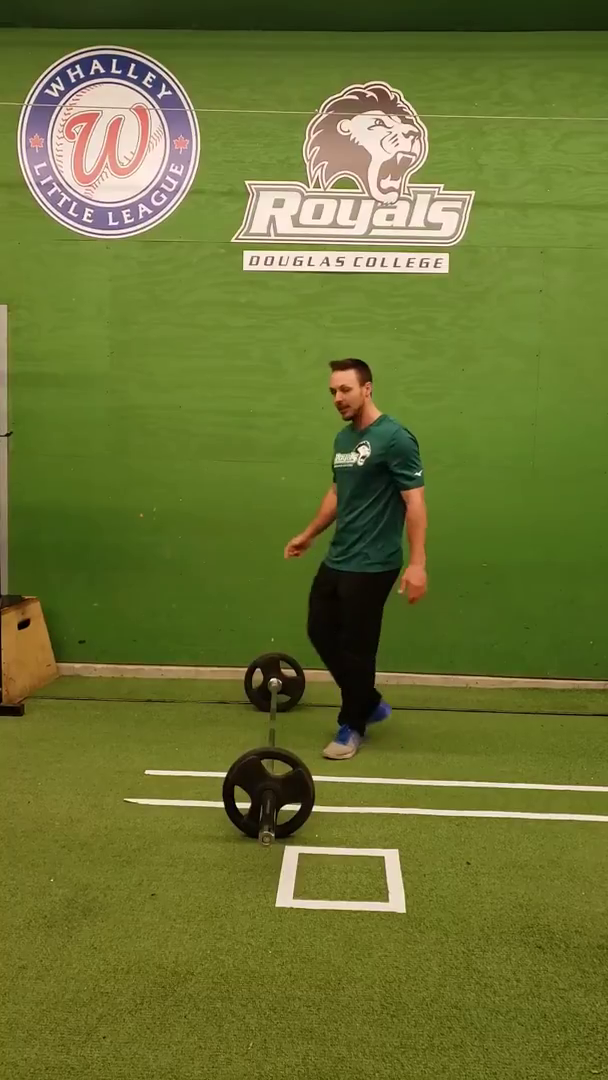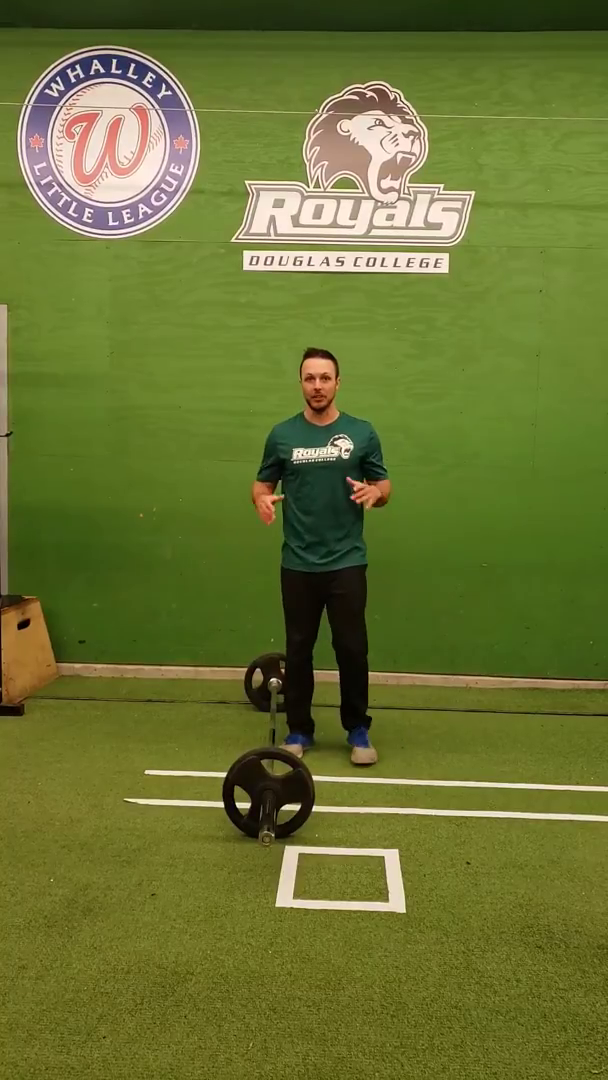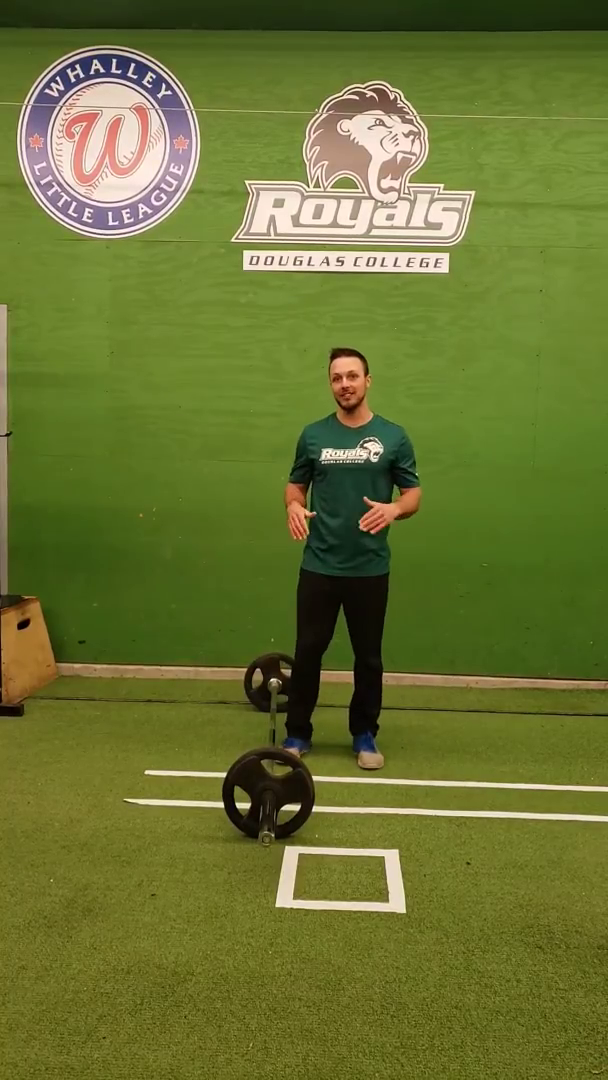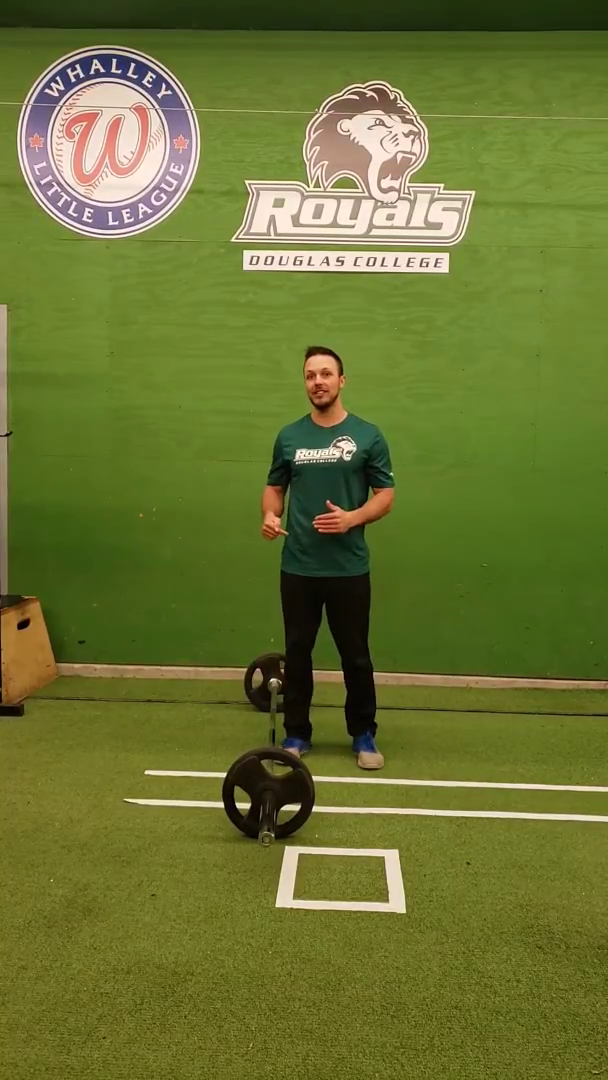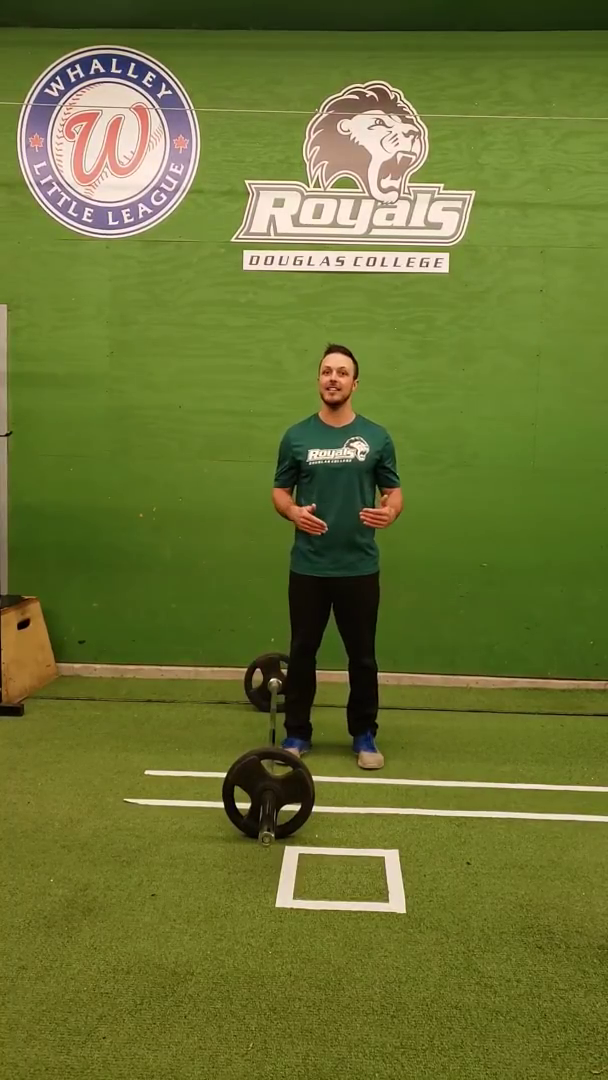
dt=1s
person 1, frame 1
left shoulder: (394, 437)
right shoulder: (343, 438)
left elbow: (415, 500)
left wrist: (417, 562)
right wrist: (308, 534)
left hip: (370, 566)
right hip: (336, 559)
left knee: (358, 646)
right knee: (321, 631)
left ankle: (353, 725)
right ankle: (368, 703)
person 1, frame 2
left shoulder: (361, 432)
right shoulder: (282, 434)
left elbow: (383, 486)
right elbow: (262, 484)
left wrist: (374, 492)
right wrist: (262, 499)
left hip: (348, 561)
right hip: (298, 563)
left knee: (352, 647)
right knee: (299, 649)
left ankle: (357, 728)
right ankle: (299, 730)
person 1, frame 3
left shoulder: (393, 436)
right shoulder: (313, 434)
left elbow: (413, 495)
right elbow: (296, 485)
left wrist: (393, 510)
right wrist: (294, 508)
left hip: (369, 568)
right hip: (319, 566)
left knee: (368, 656)
right knee: (308, 652)
left ankle: (364, 734)
right ankle: (297, 733)
person 1, frame 4
left shoulder: (367, 435)
right shoulder: (288, 436)
left elbow: (385, 495)
right elbow: (274, 486)
left wrist: (353, 517)
right wrist: (270, 515)
left hip: (348, 568)
right hip: (297, 567)
left knee: (355, 655)
right knee: (297, 652)
left ankle: (363, 734)
right ankle: (296, 733)
person 1, frame 5
left shoulder: (376, 437)
right shoulder: (296, 437)
left elbow: (393, 491)
right elbow: (280, 491)
left wrist: (390, 512)
right wrist: (294, 512)
left hip: (359, 568)
right hip: (308, 568)
left knee: (362, 655)
right knee: (302, 652)
left ankle: (364, 734)
right ankle: (297, 733)
